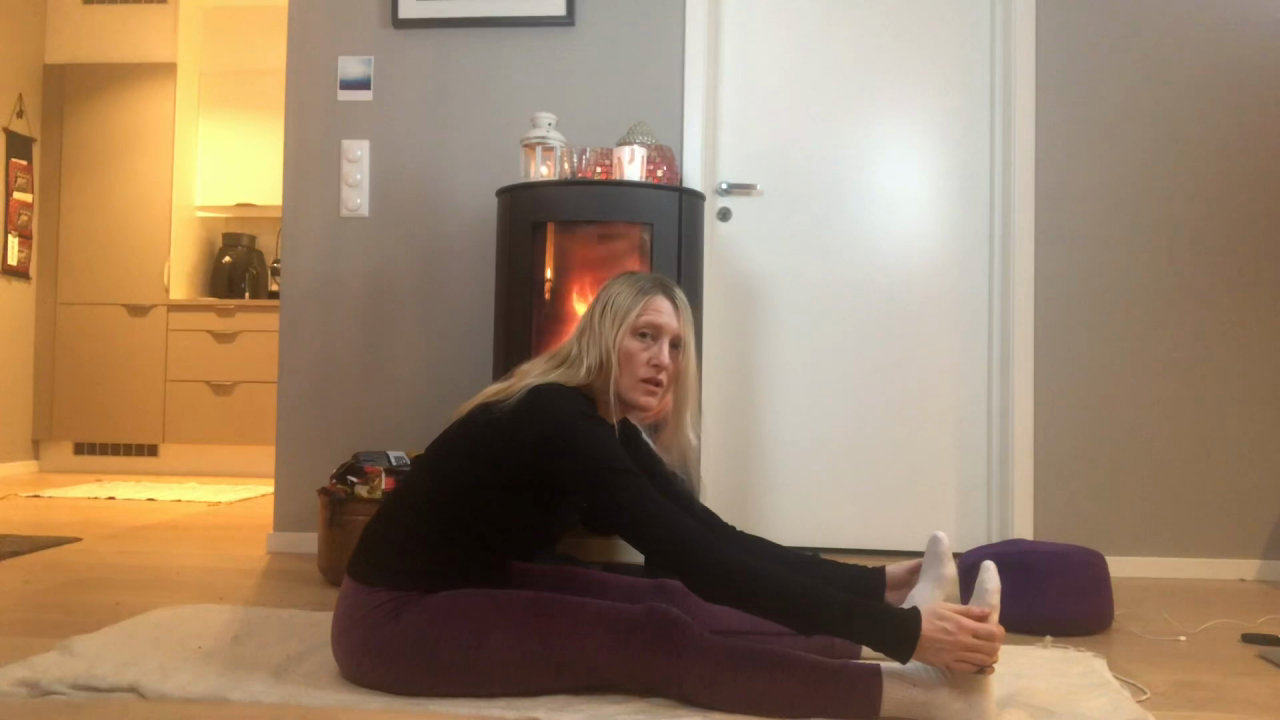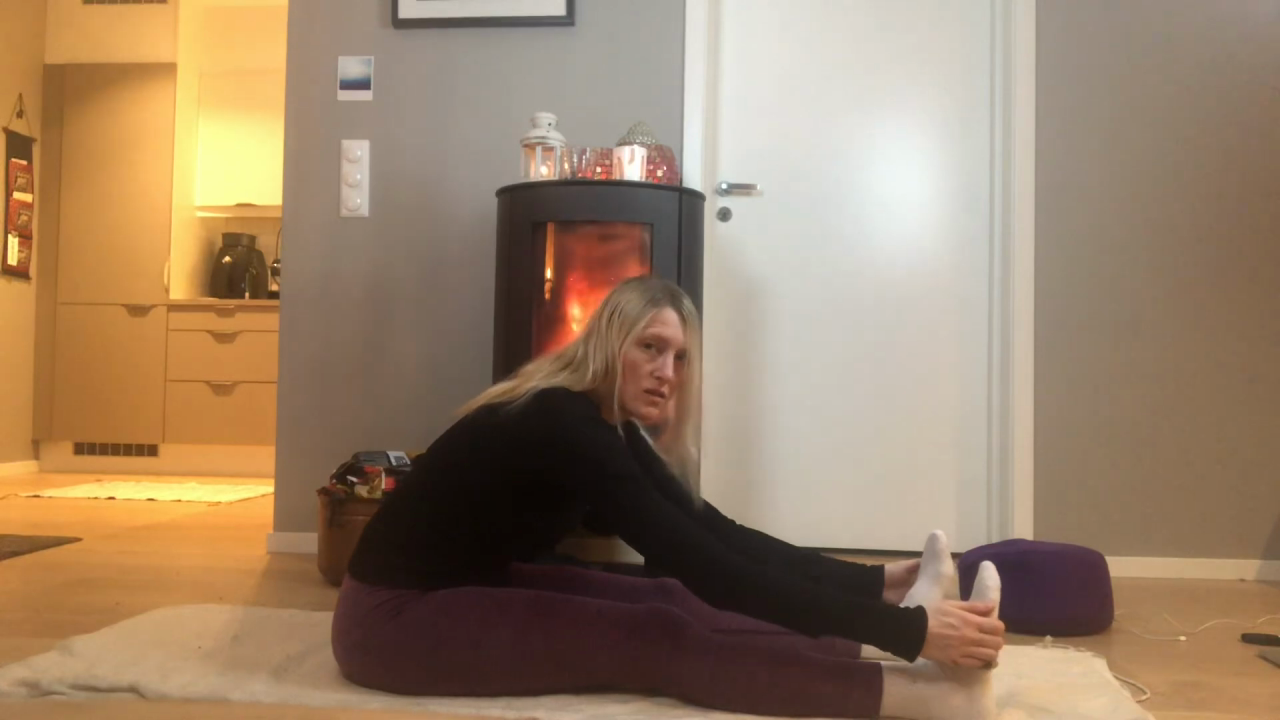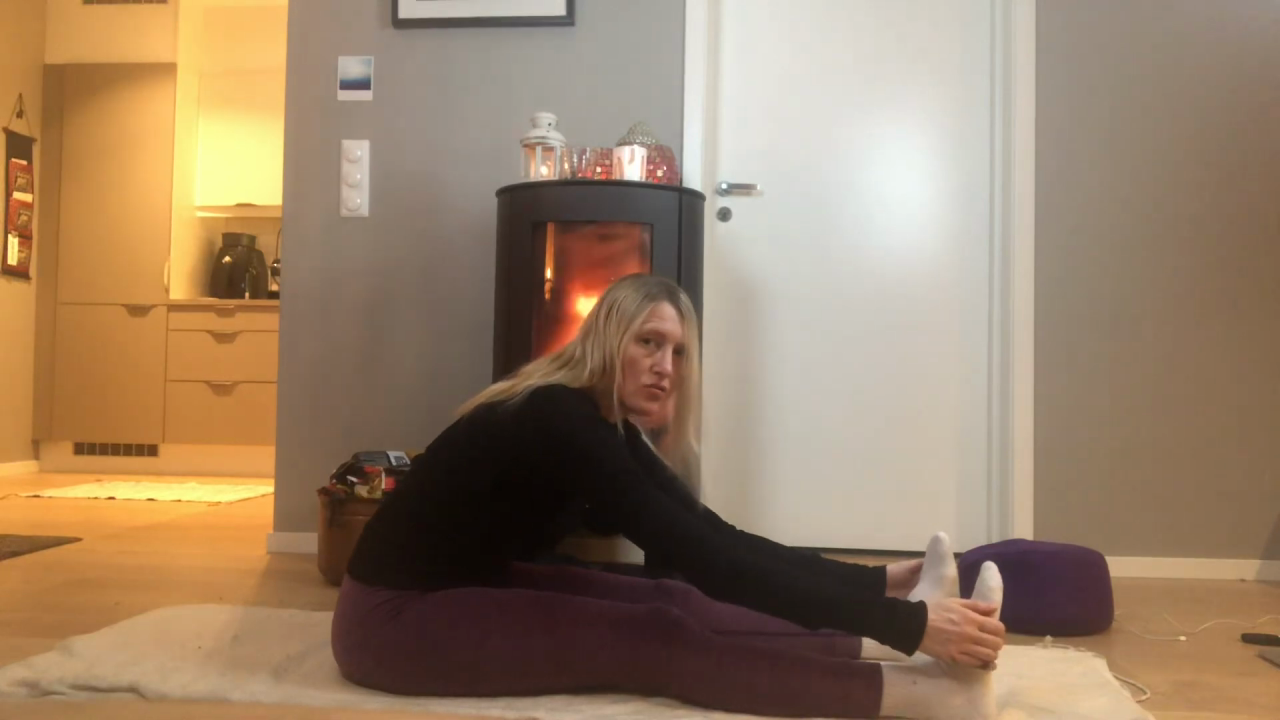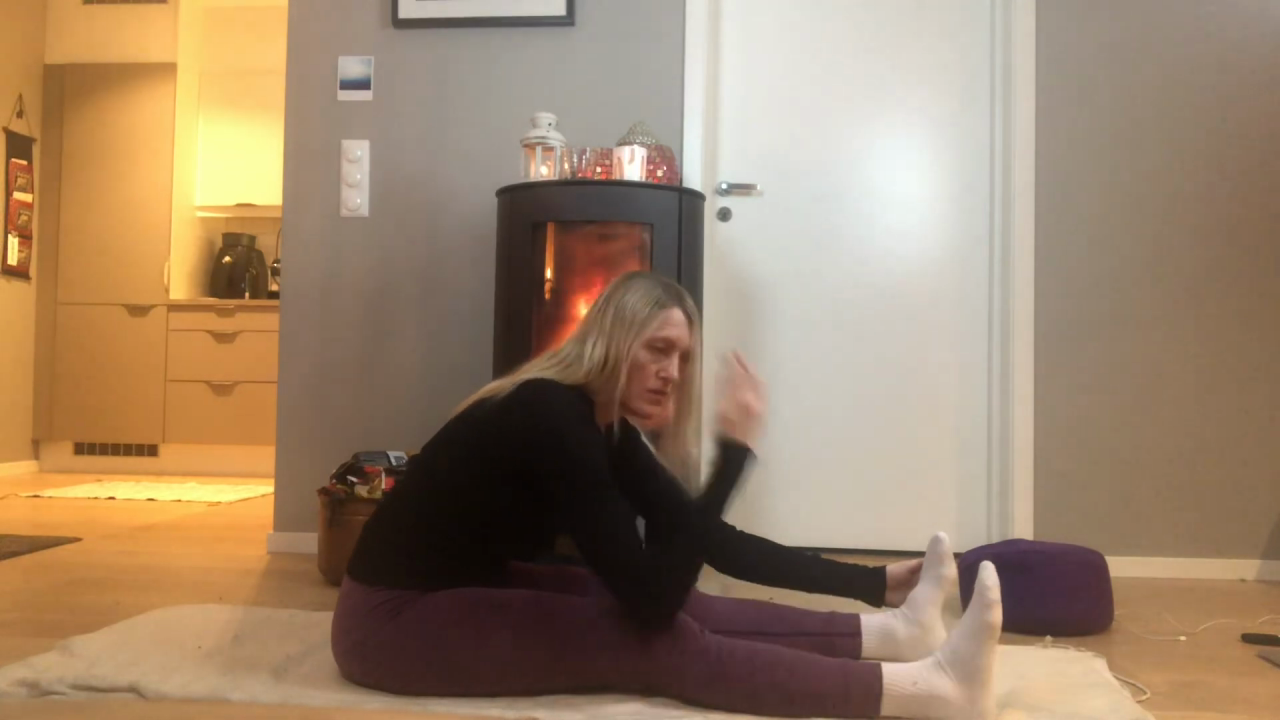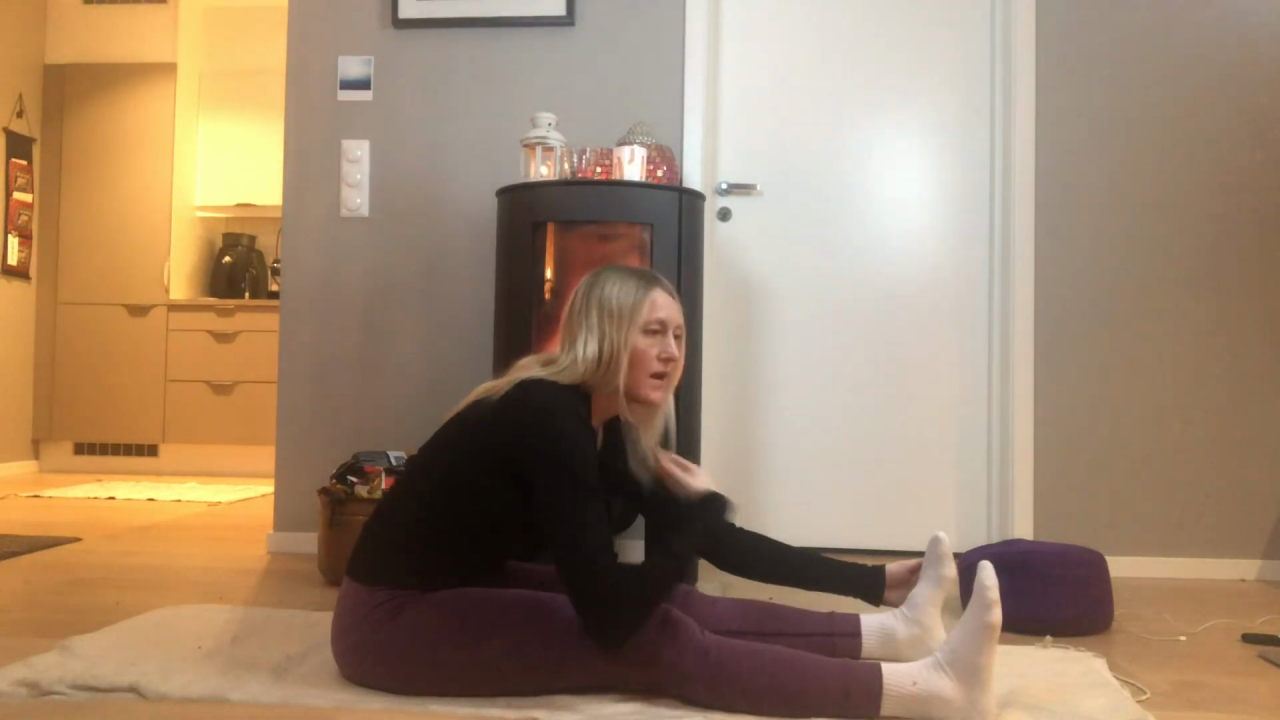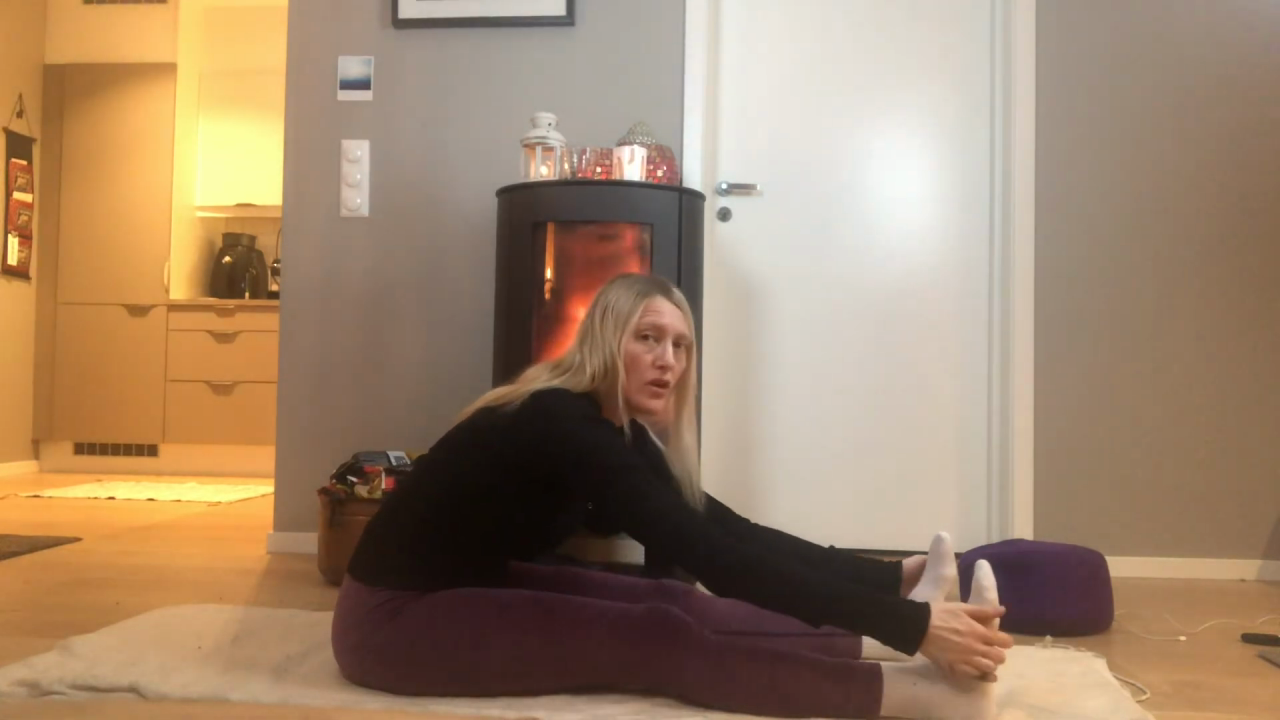
dt=0.7s
person 1, frame 1
left shoulder: (611, 427)
right shoulder: (558, 421)
left elbow: (720, 540)
right elbow: (706, 568)
left wrist: (878, 587)
right wrist: (899, 632)
left hip: (474, 590)
right hip: (395, 619)
left knee: (667, 605)
right knee: (654, 639)
person 1, frame 2
left shoulder: (607, 426)
right shoulder: (564, 424)
left elbow: (721, 537)
right elbow: (711, 574)
left wrist: (876, 583)
right wrist: (906, 633)
left hip: (472, 587)
right hip: (396, 617)
left knee: (663, 604)
right knee: (657, 638)
person 1, frame 3
left shoulder: (608, 426)
right shoulder: (562, 422)
left elbow: (722, 540)
right elbow: (714, 568)
left wrist: (878, 582)
right wrist: (908, 623)
left hip: (473, 588)
right hip: (398, 618)
left knee: (671, 604)
right knee: (659, 638)
left ankle: (887, 651)
person 1, frame 4
left shoulder: (610, 430)
right shoulder: (551, 416)
left elbow: (716, 544)
right elbow: (646, 601)
left wrist: (872, 582)
right wrist: (734, 450)
left hip: (473, 589)
right hip: (395, 619)
left knee: (678, 608)
right knee: (662, 642)
left ankle: (890, 629)
person 1, frame 5
left shoulder: (608, 430)
right shoulder: (547, 417)
left elbow: (713, 546)
right elbow: (608, 615)
left wrist: (872, 582)
right wrist: (706, 503)
left hip: (472, 592)
right hip: (397, 619)
left knee: (666, 610)
right knee: (661, 645)
left ankle: (893, 631)
person 1, frame 6
left shoulder: (618, 431)
right shoulder: (564, 425)
left elbow: (736, 535)
right elbow: (720, 564)
left wrist: (892, 580)
right wrist: (911, 626)
left hip: (474, 589)
right hip: (397, 619)
left knee: (669, 604)
right knee: (657, 638)
